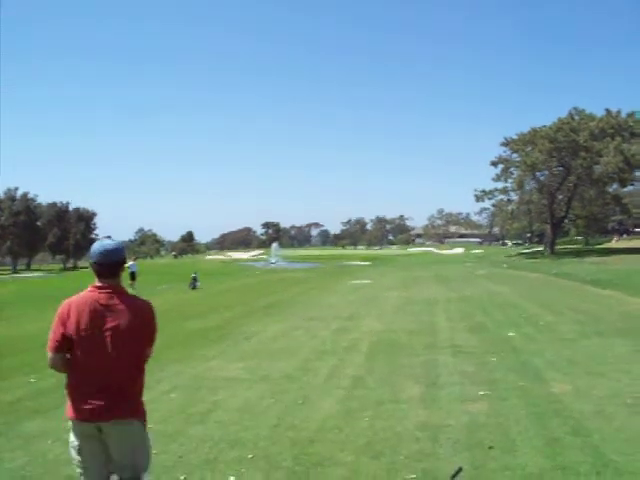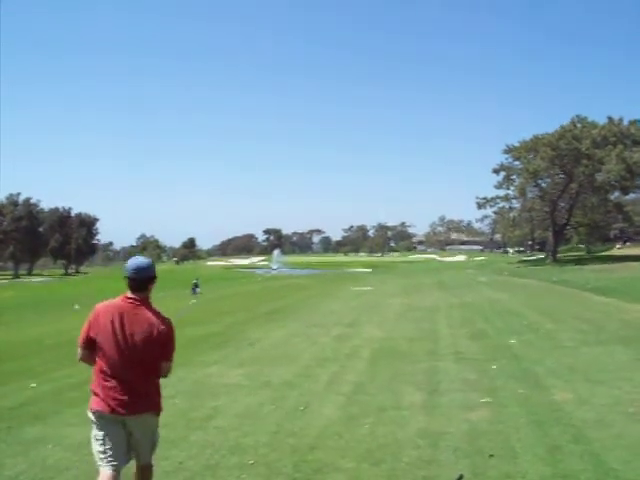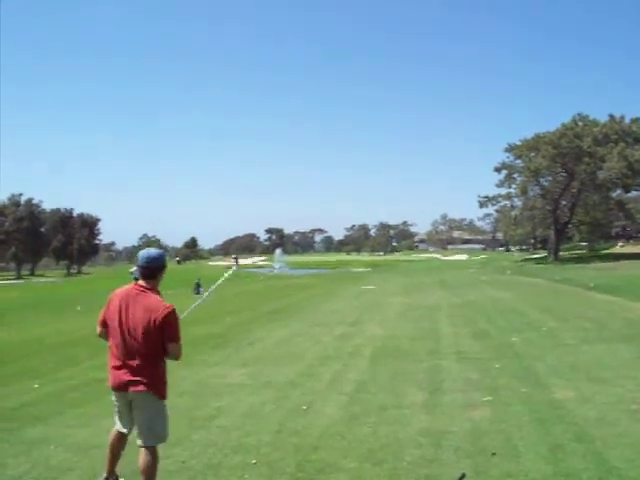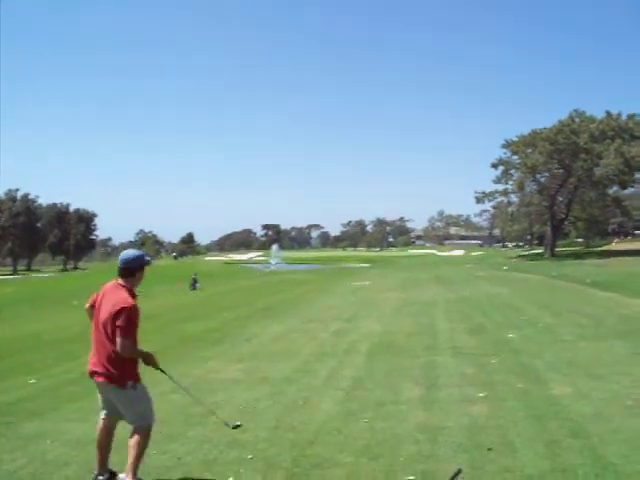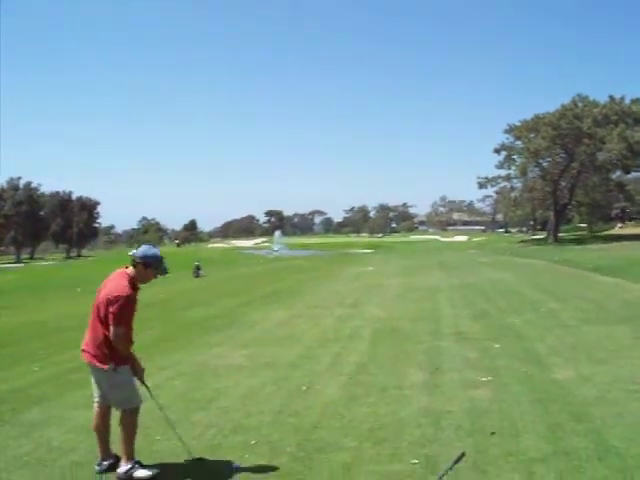
dt=0.5s
person 1, frame 1
left shoulder: (70, 307)
right shoulder: (142, 309)
left elbow: (55, 361)
right elbow: (145, 355)
left hip: (83, 412)
right hip: (125, 411)
person 1, frame 2
left shoulder: (100, 312)
right shoulder: (161, 325)
left elbow: (83, 354)
right elbow: (164, 371)
left hip: (104, 404)
right hip: (144, 405)
right knee: (144, 459)
person 1, frame 3
left shoulder: (116, 296)
right shoulder: (164, 310)
left elbow: (101, 332)
right elbow: (175, 354)
left hip: (119, 379)
right hip: (147, 385)
left knee: (121, 428)
right knee: (148, 444)
person 1, frame 4
left shoulder: (107, 289)
right shoulder: (128, 305)
left elbow: (89, 309)
right elbow: (124, 348)
right wrist: (146, 356)
left hip: (100, 368)
right hip: (120, 375)
left knee: (107, 420)
right knee: (144, 424)
person 1, frame 5
left shoulder: (119, 275)
right shoulder: (124, 293)
right elbow: (116, 336)
left wrist: (126, 337)
right wrist: (134, 363)
left hip: (95, 351)
right hip: (108, 357)
left knee: (102, 405)
right knee: (130, 407)
left ankle: (105, 458)
